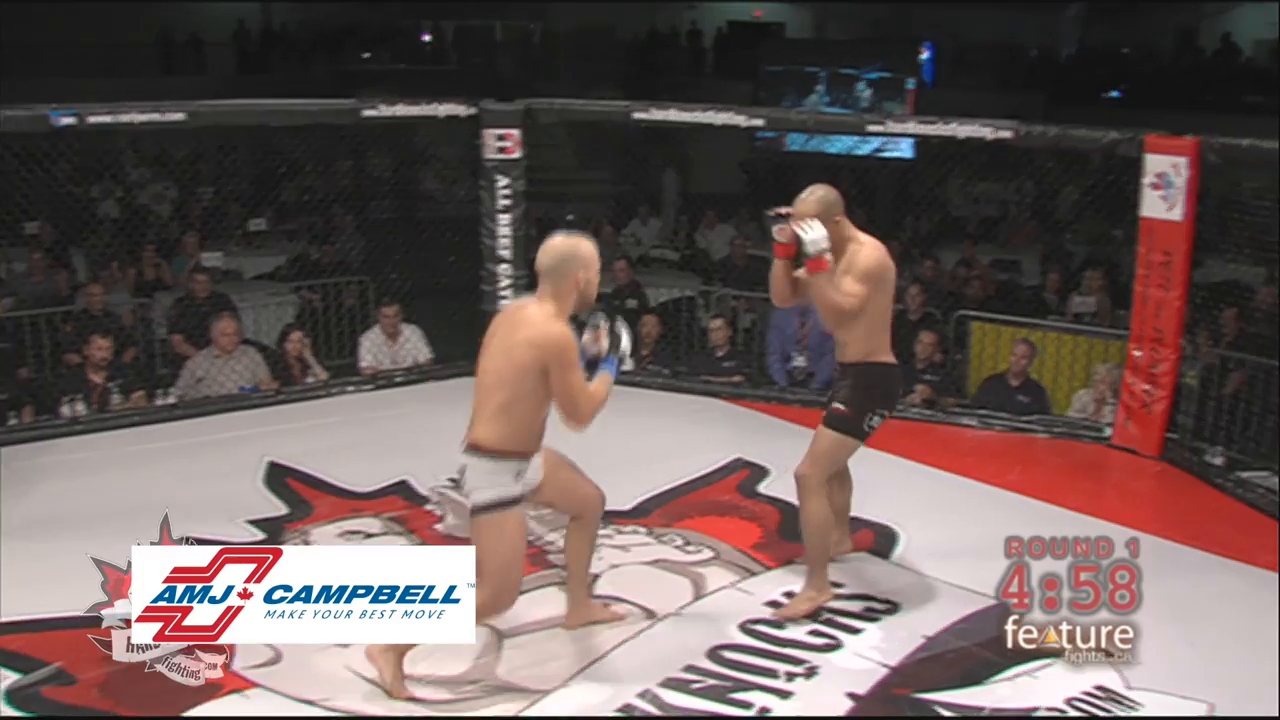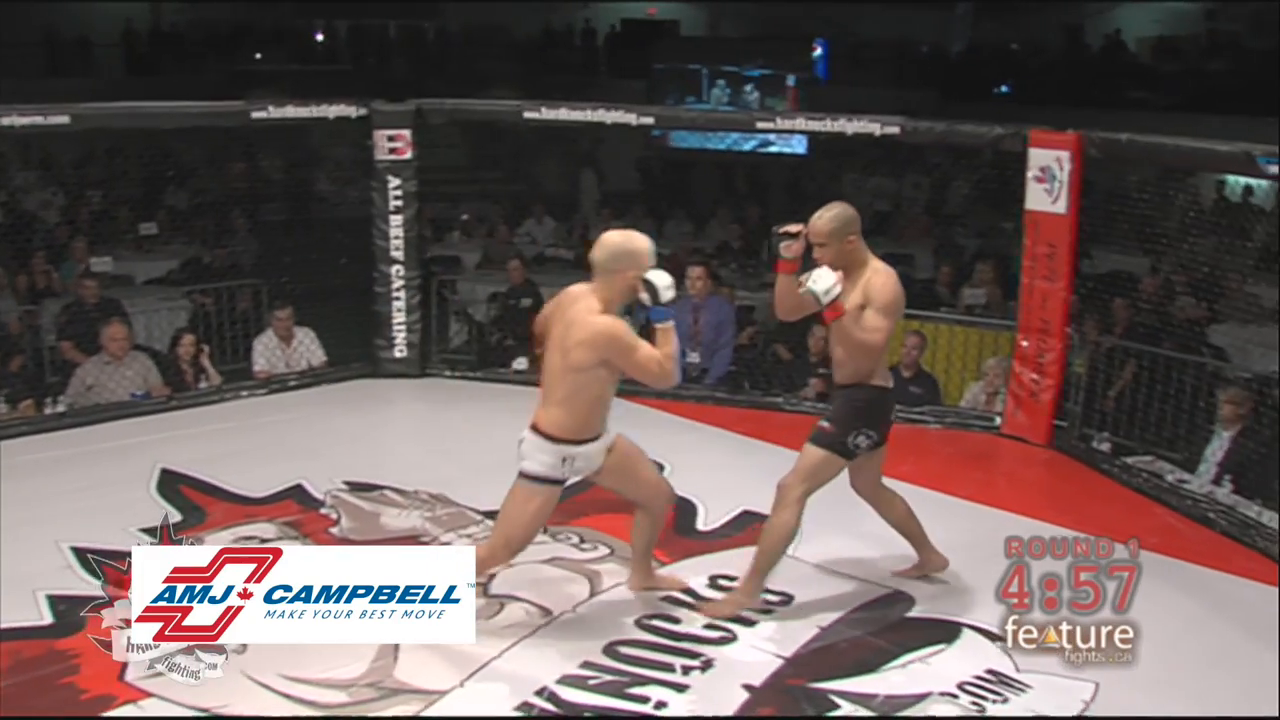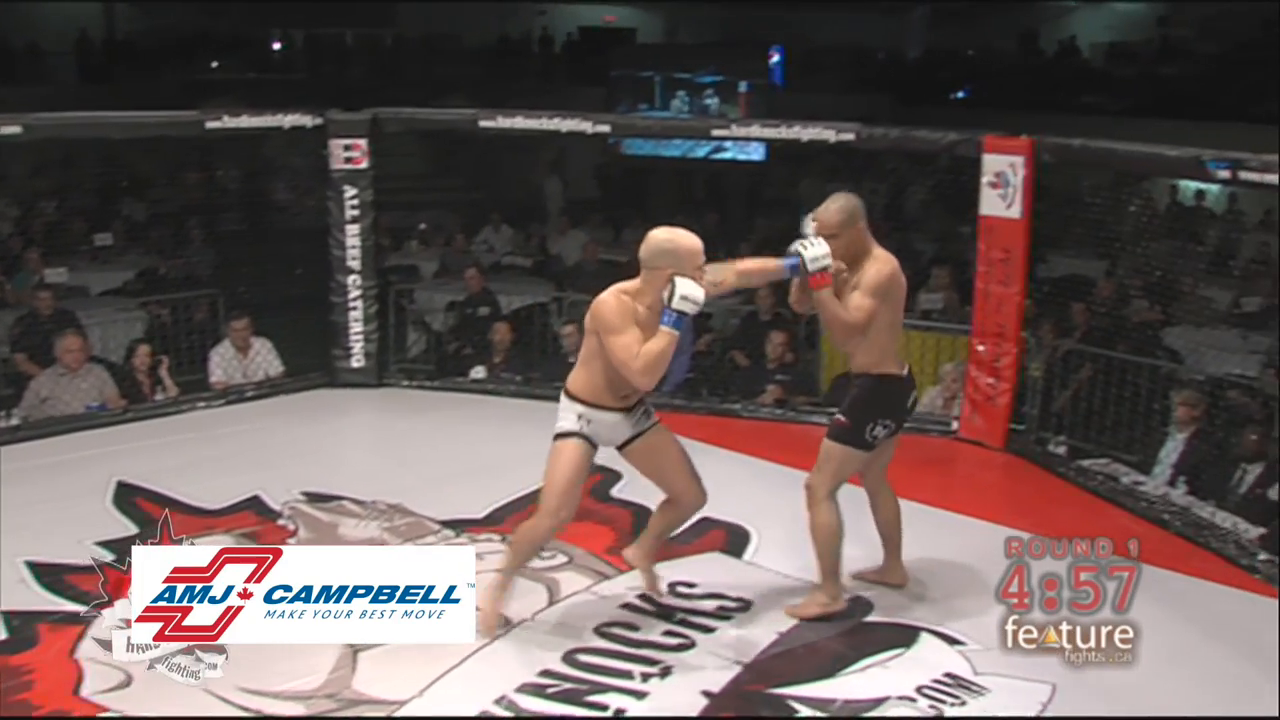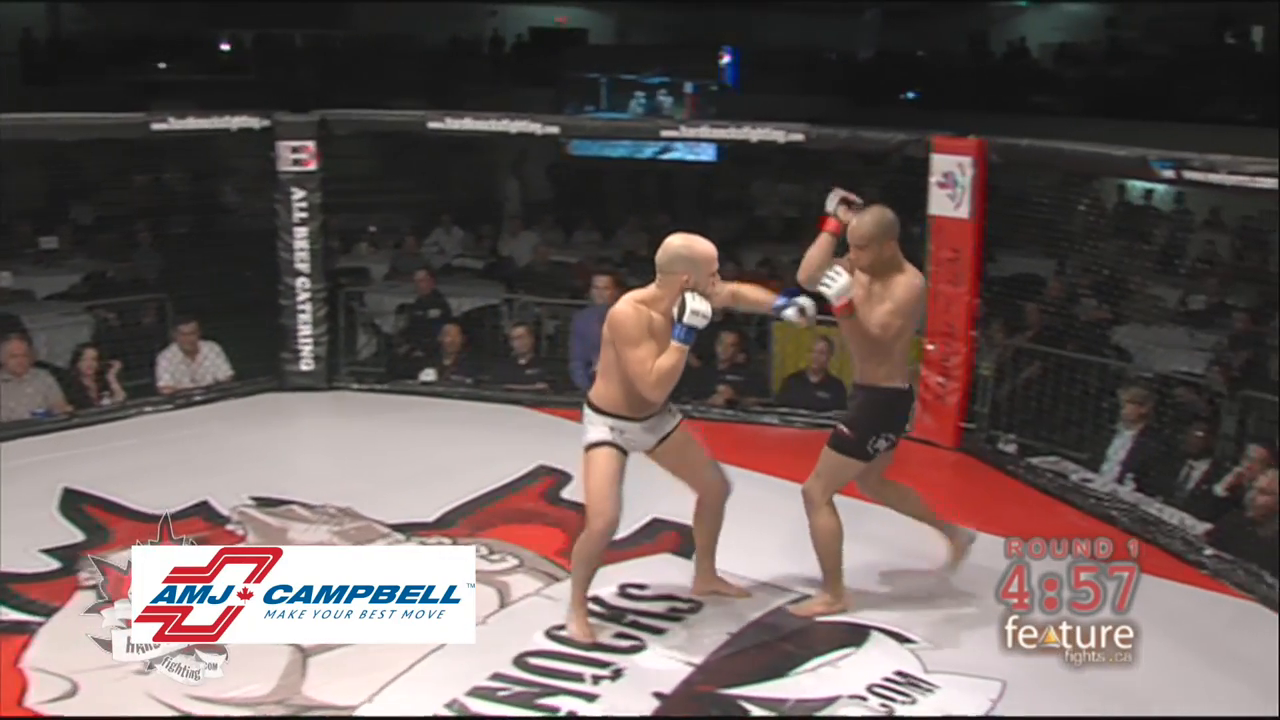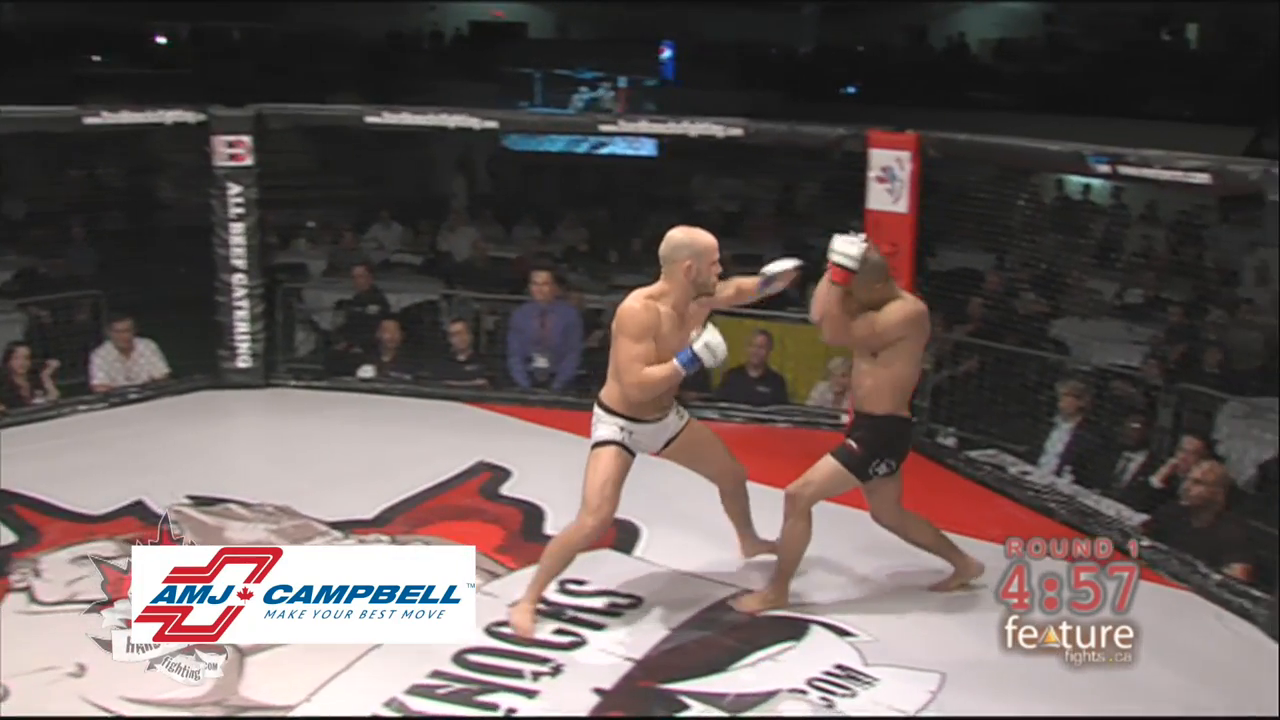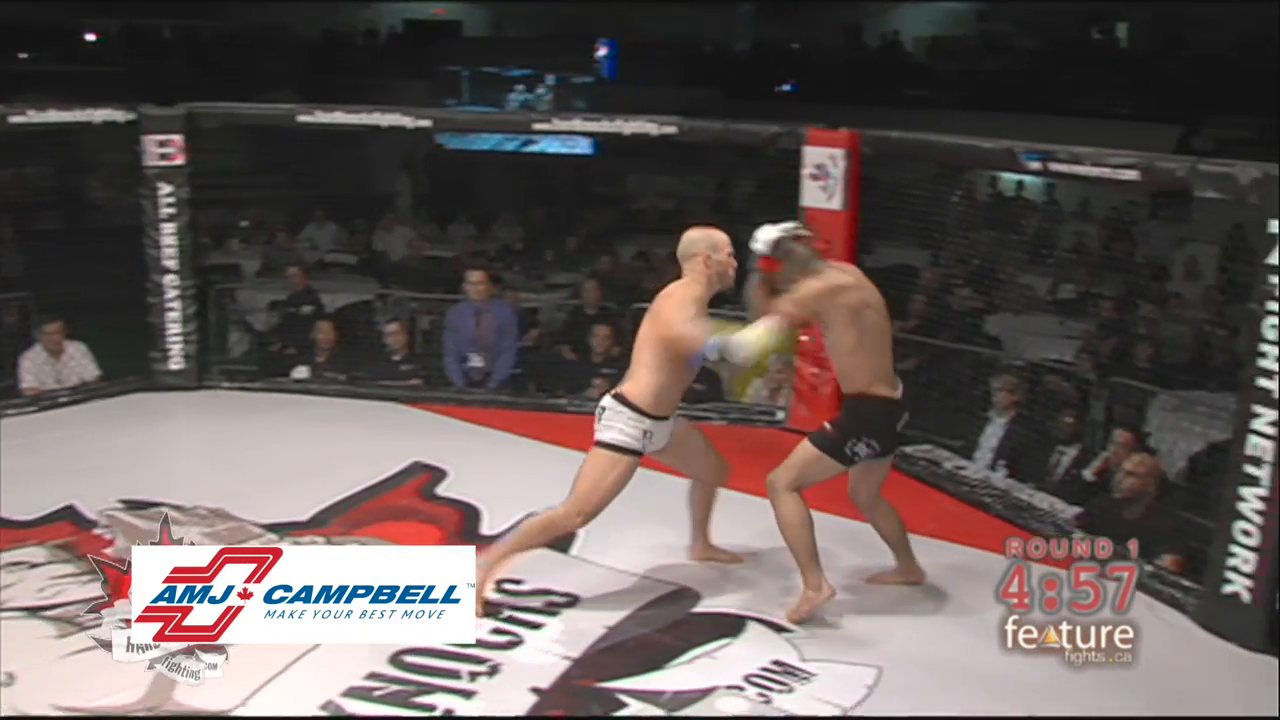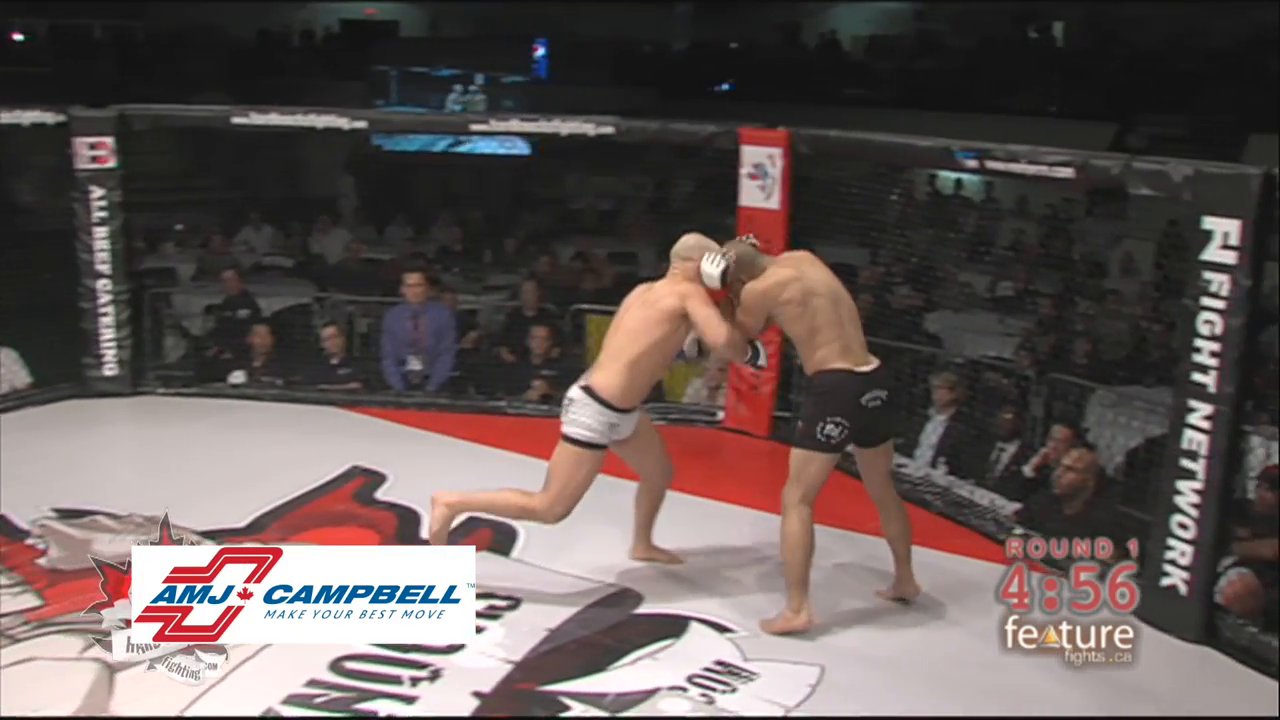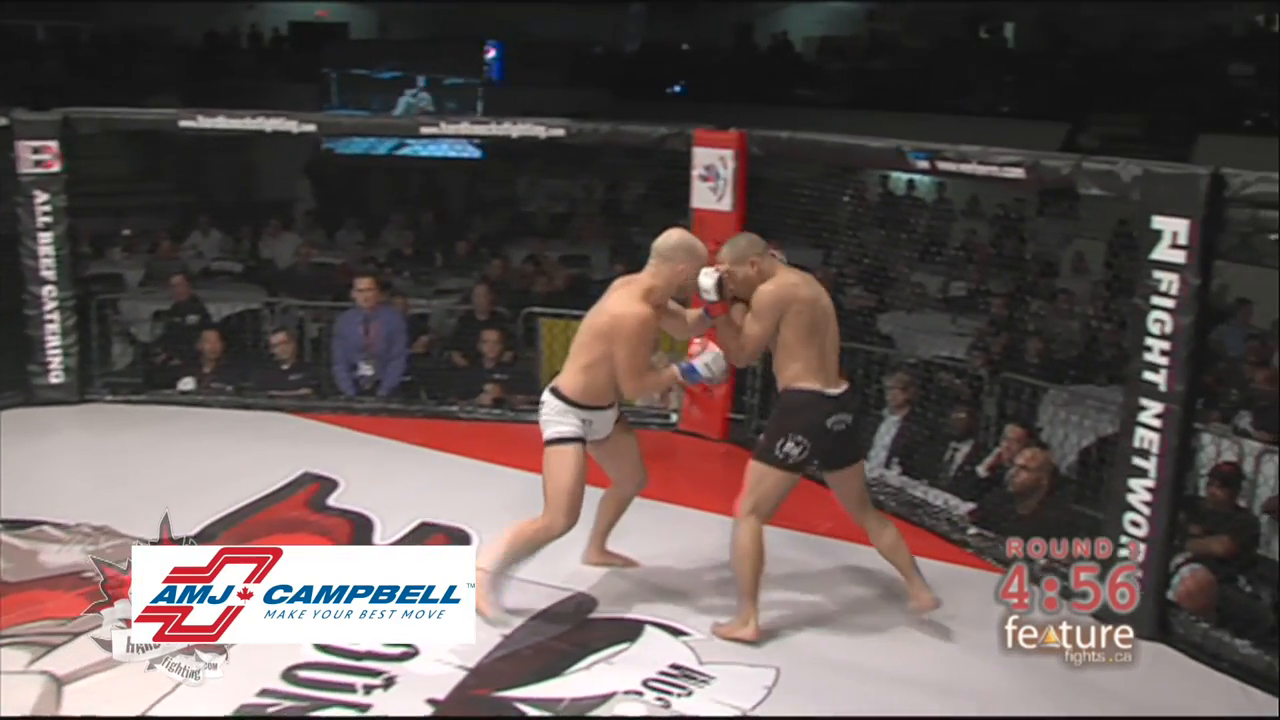
dt=0.5s
person 1, frame 1
left shoulder: (869, 256)
right shoulder: (830, 255)
left elbow: (833, 318)
right elbow: (783, 297)
left wrist: (816, 258)
right wrist: (783, 245)
left hip: (871, 378)
right hip: (849, 371)
left knee: (809, 475)
right knee: (829, 466)
left ankle: (816, 586)
right ankle: (840, 537)
person 1, frame 2
left shoulder: (882, 284)
right shoulder: (837, 274)
left elbow: (867, 356)
right elbow: (785, 312)
left wrist: (832, 307)
right wrist: (788, 261)
left hip: (863, 401)
right hip: (858, 397)
left knee: (791, 490)
right knee: (869, 486)
left ankle: (747, 592)
right ankle: (929, 556)
person 1, frame 3
left shoulder: (880, 270)
right shoulder: (848, 264)
left elbow: (843, 332)
right elbow: (801, 304)
left wrist: (820, 276)
right wrist: (808, 254)
left hip: (879, 390)
right hip: (884, 387)
left knee: (819, 486)
right knee: (874, 481)
left ankle: (830, 593)
right ankle: (893, 567)
person 1, frame 4
left shoulder: (907, 286)
right shoulder: (861, 267)
left elbow: (869, 348)
right elbow: (806, 277)
left wrist: (842, 306)
right wrist: (833, 225)
left hip: (880, 401)
right hip: (873, 396)
left knee: (815, 493)
right knee: (872, 484)
left ankle: (832, 595)
right ankle: (954, 533)
person 1, frame 5
left shoulder: (909, 312)
right shoulder: (868, 302)
left elbow: (835, 335)
right elbow: (820, 317)
left wrist: (841, 274)
right wrist: (837, 266)
left hip: (882, 431)
right hip: (869, 426)
left knee: (798, 496)
right knee: (890, 514)
left ankle: (776, 590)
right ankle: (964, 564)
person 1, frame 6
left shoulder: (826, 288)
right shoulder: (842, 273)
left elbow: (762, 317)
right elbow: (787, 306)
left wrist: (764, 262)
right wrist: (787, 252)
left hip: (867, 411)
right hip: (889, 407)
left knee: (782, 484)
right knee: (865, 494)
left ankle: (815, 587)
right ankle: (908, 567)
person 1, frame 7
left shoulder: (758, 290)
right shoulder: (801, 260)
left elbow: (738, 338)
left wrist: (717, 290)
right wrist: (743, 256)
left hip: (834, 387)
right hip: (873, 381)
left knee: (796, 500)
right knee: (882, 490)
left ankle: (797, 609)
right ankle: (904, 581)
person 1, frame 8
left shoulder: (771, 292)
right shoulder: (806, 283)
left elbow: (742, 356)
right elbow: (752, 333)
left wrist: (717, 306)
right wrist: (736, 301)
left hip: (801, 409)
right hip: (838, 405)
left knee: (749, 513)
right knee: (863, 510)
left ankle: (746, 620)
right ankle: (920, 592)
person 2, frame 1
left shoulder: (518, 311)
right shoulder: (554, 336)
right elbow: (580, 414)
left wrist: (581, 352)
right wrist: (610, 362)
left hip: (522, 457)
right hip: (495, 469)
left knee: (590, 503)
right knee: (499, 595)
left ankle: (579, 606)
right ankle: (389, 649)
person 2, frame 2
left shoulder: (575, 296)
right shoulder: (604, 330)
left elbow: (541, 328)
right elbow: (667, 376)
right wrist: (663, 313)
left hip: (593, 440)
right hip: (554, 451)
left knee: (660, 498)
right knee: (503, 550)
left ankle: (642, 574)
person 2, frame 3
left shoulder: (671, 290)
right shoulder: (613, 305)
right elbow: (642, 376)
right wrist: (677, 318)
left hip: (633, 413)
right hip: (586, 414)
left knee: (692, 495)
right knee: (553, 518)
left ankle: (643, 553)
right ankle: (498, 590)
person 2, frame 4
left shoulder: (687, 299)
right shoulder: (629, 315)
left elbow: (734, 294)
right elbow: (655, 388)
left wrist: (782, 304)
right wrist: (685, 333)
left hip: (656, 418)
right hip: (609, 423)
left knee: (715, 488)
right knee: (602, 524)
left ankle: (705, 576)
right ankle: (577, 606)
person 2, frame 5
left shoulder: (699, 301)
right shoulder: (638, 310)
left elbow: (734, 291)
right elbow: (636, 386)
left wrist: (767, 280)
right wrist: (689, 361)
left hip: (666, 418)
right hip: (619, 423)
left knee: (733, 475)
right knee: (593, 521)
left ankle: (749, 542)
right ankle: (527, 601)
person 2, frame 6
left shoulder: (693, 296)
right shoulder: (683, 294)
right elbow: (675, 332)
left wrist: (708, 351)
right wrist: (718, 344)
left hip: (659, 419)
right hip: (631, 421)
left knee: (714, 470)
right knee: (575, 514)
left ankle: (701, 545)
right ankle: (484, 566)
person 2, frame 7
left shoulder: (646, 291)
right shoulder: (689, 291)
right elbow: (721, 339)
left wrist: (683, 346)
right wrist: (752, 353)
left hip: (619, 409)
right hip: (595, 410)
left knee: (661, 473)
right knee: (549, 509)
left ankle: (643, 545)
right ankle: (452, 503)
person 2, frame 8
left shoulder: (637, 286)
right shoulder: (635, 313)
left elbow: (685, 323)
right elbow: (635, 387)
right wrist: (690, 373)
left hip: (603, 411)
right hip: (567, 412)
left knee: (632, 482)
right knee: (559, 520)
left ankle: (597, 550)
right ankle: (485, 575)
